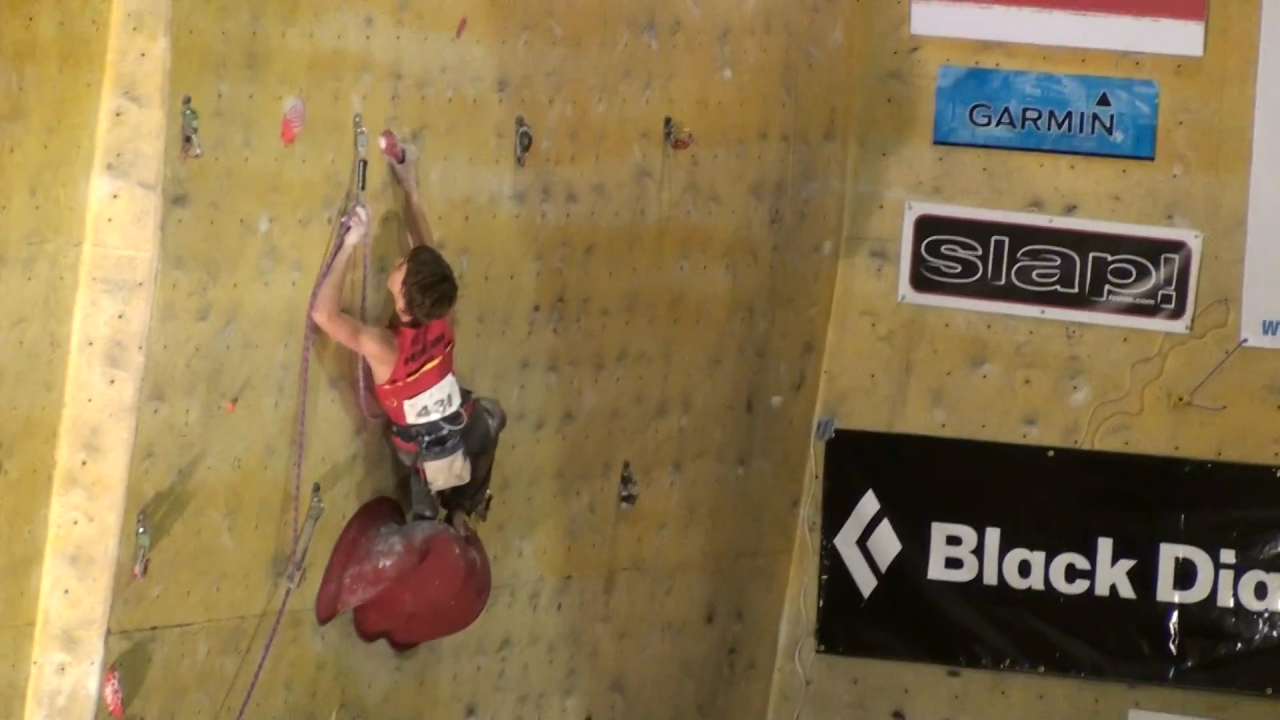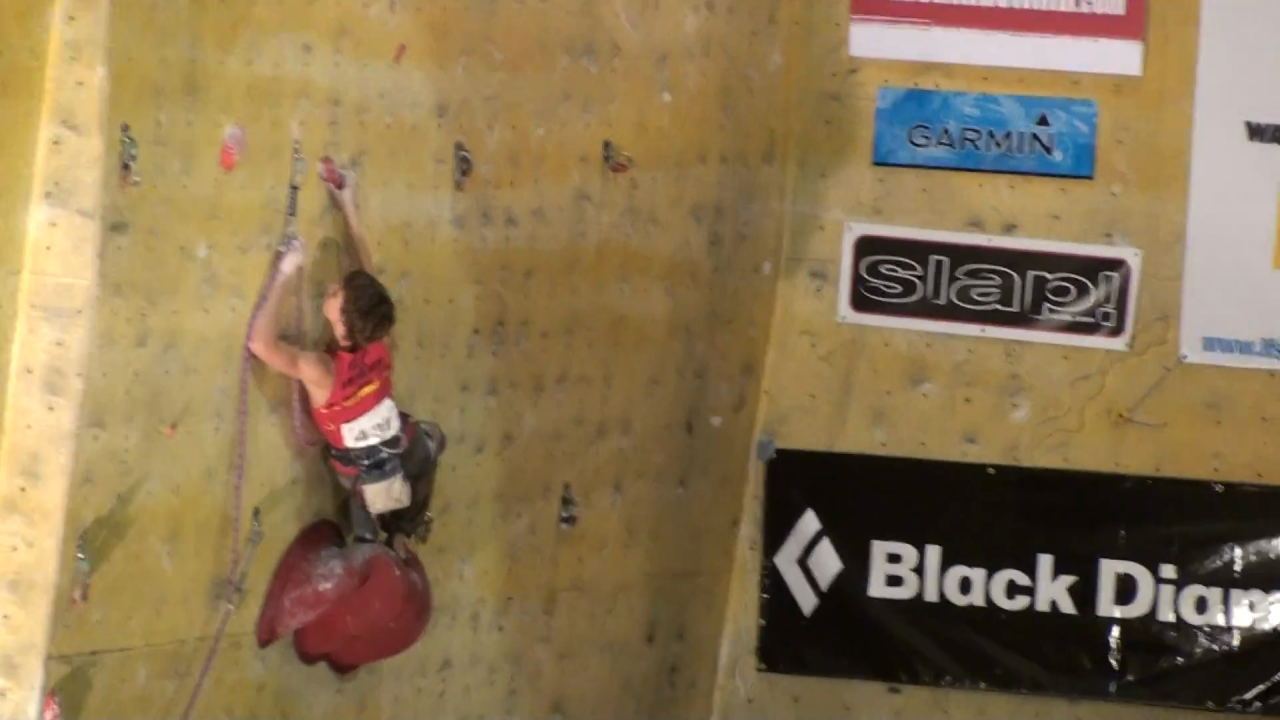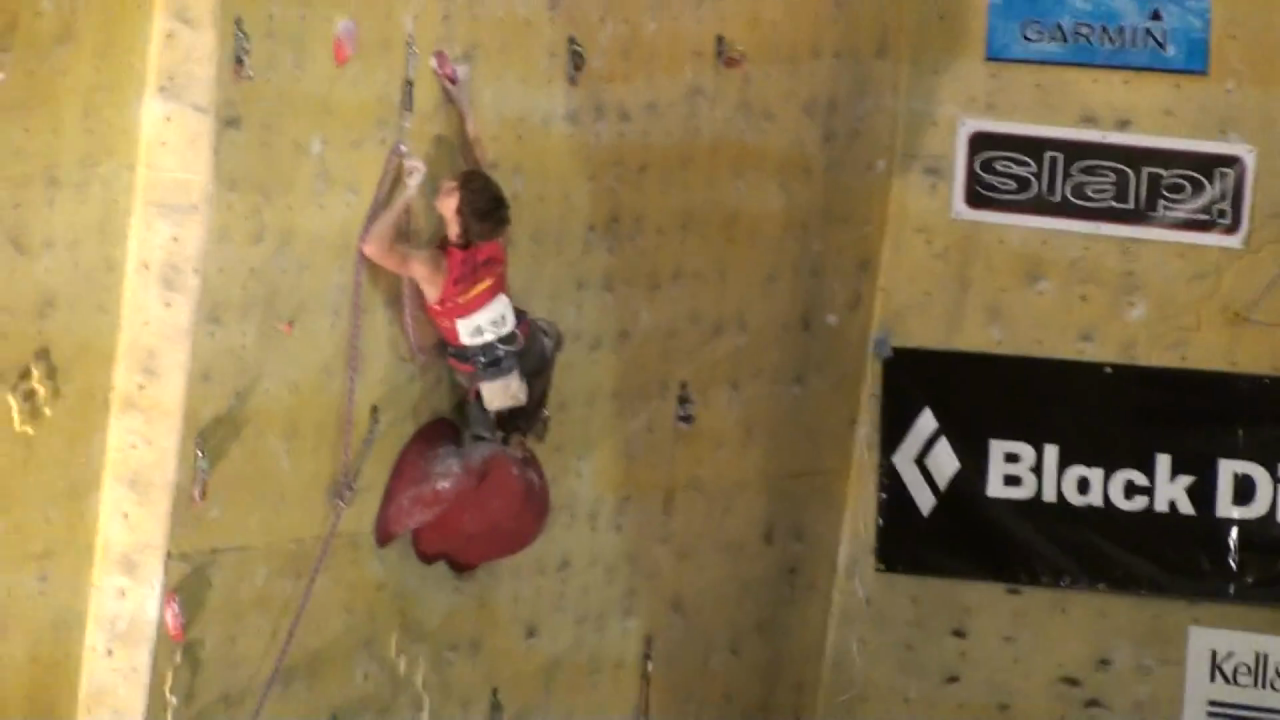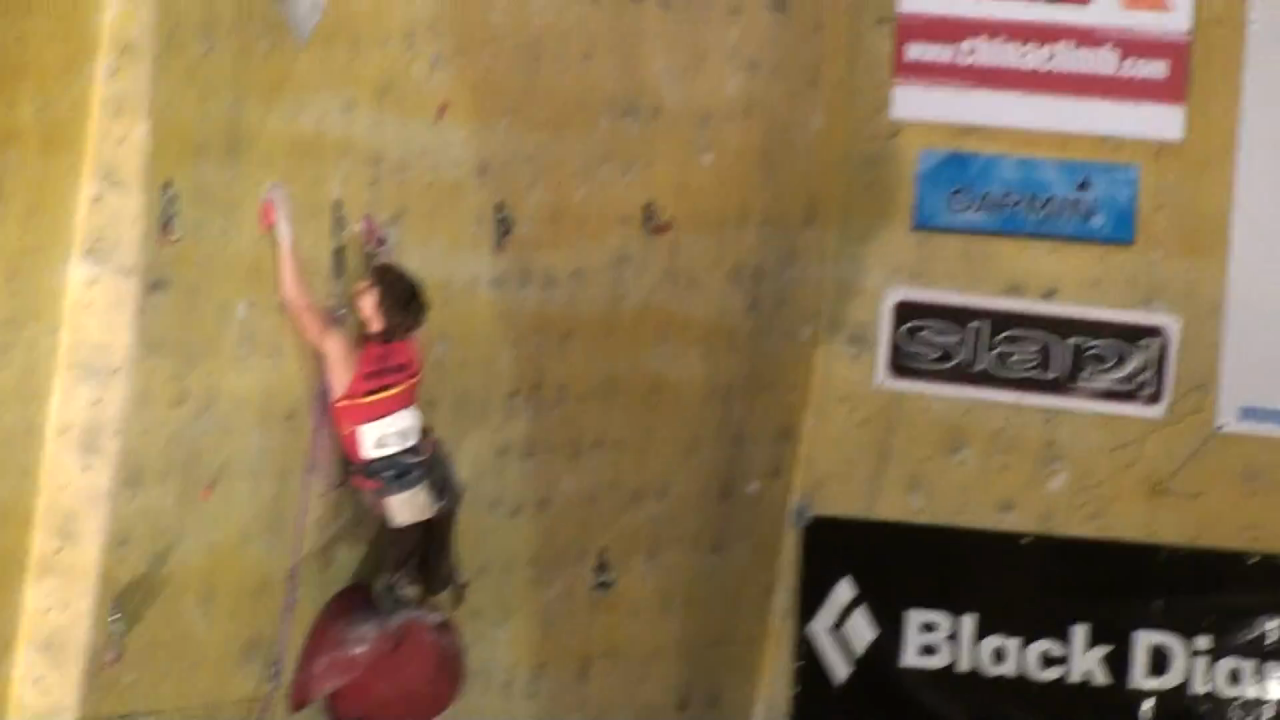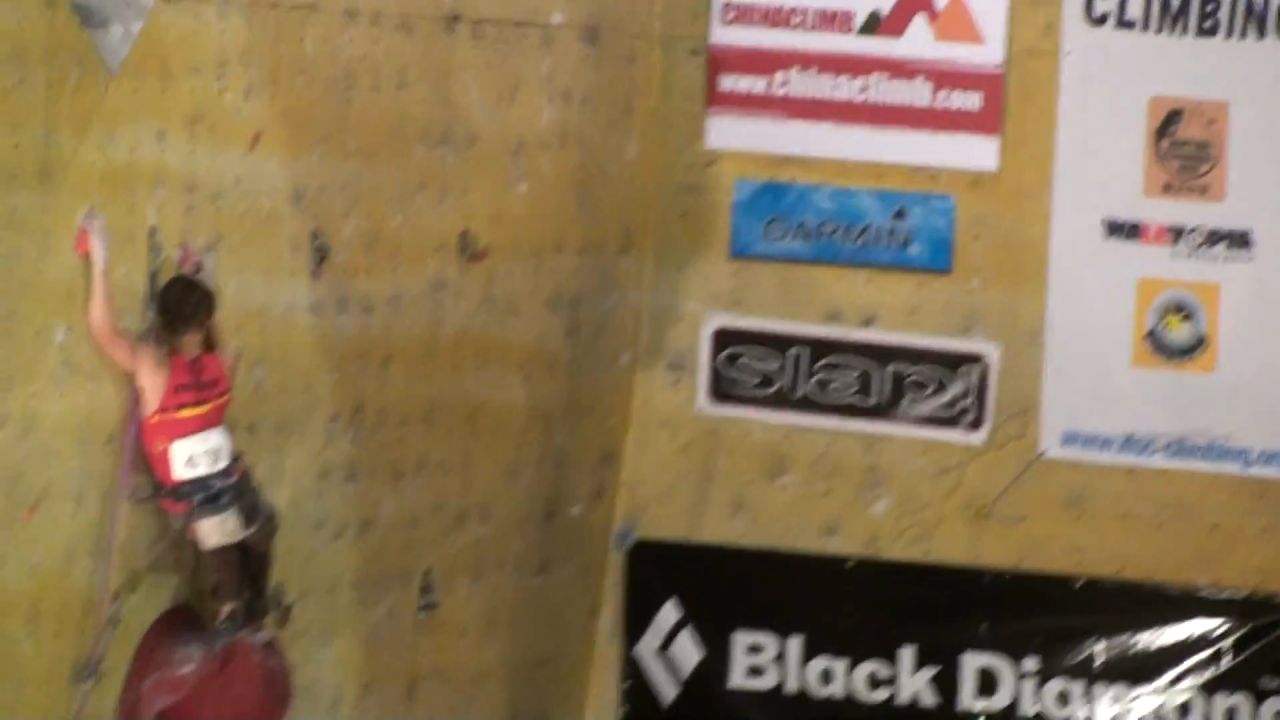
dt=0.7s
person 1, frame 1
left shoulder: (385, 347)
right shoulder: (442, 319)
left elbow: (323, 314)
right elbow: (426, 250)
left wrist: (349, 245)
right wrist: (410, 185)
left hip: (429, 455)
right hip: (469, 435)
right knee: (492, 412)
right ankle: (464, 507)
person 1, frame 2
left shoulder: (321, 371)
right shoulder: (379, 342)
left elbow: (260, 342)
right elbow: (365, 275)
left wrist: (284, 274)
right wrist: (348, 209)
left hip: (367, 479)
right hip: (407, 456)
right knee: (431, 436)
right ankle: (405, 529)
person 1, frame 3
left shoulder: (433, 267)
right shoulder: (494, 240)
left elbow: (373, 247)
right elbow: (480, 173)
left wrist: (408, 189)
right wrist: (463, 108)
left hip: (485, 374)
right hip: (525, 354)
right ankle: (523, 426)
person 1, frame 4
left shoulder: (343, 353)
right shoulder: (410, 348)
left elbow: (297, 302)
right elbow: (395, 294)
left wrist: (283, 231)
right wrist: (376, 253)
left hip: (389, 488)
right hip: (430, 473)
right ankle: (436, 587)
person 1, frame 5
left shoulder: (153, 369)
right shoulder: (222, 365)
left elbow: (103, 330)
right elbow: (210, 339)
left wrist: (100, 260)
right wrist: (194, 281)
left hip: (189, 508)
right hip: (234, 494)
left knee: (223, 539)
right knee: (262, 527)
left ankle: (231, 599)
right ankle: (254, 604)
